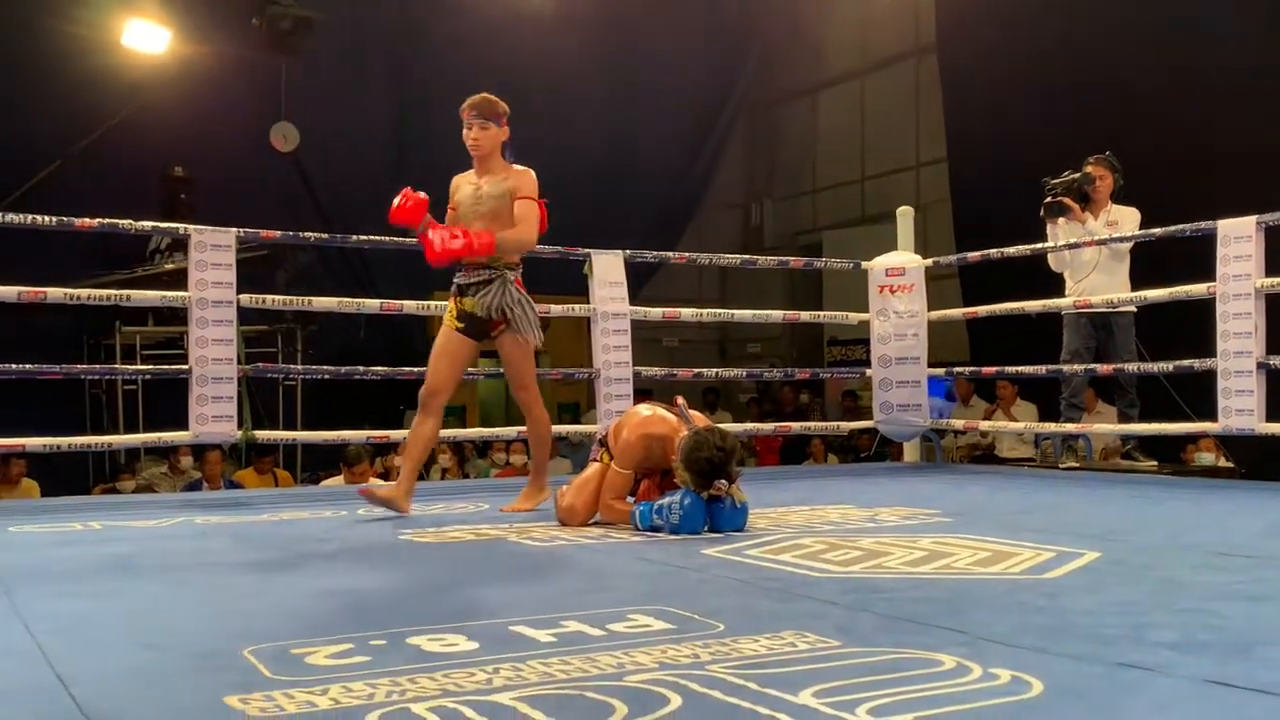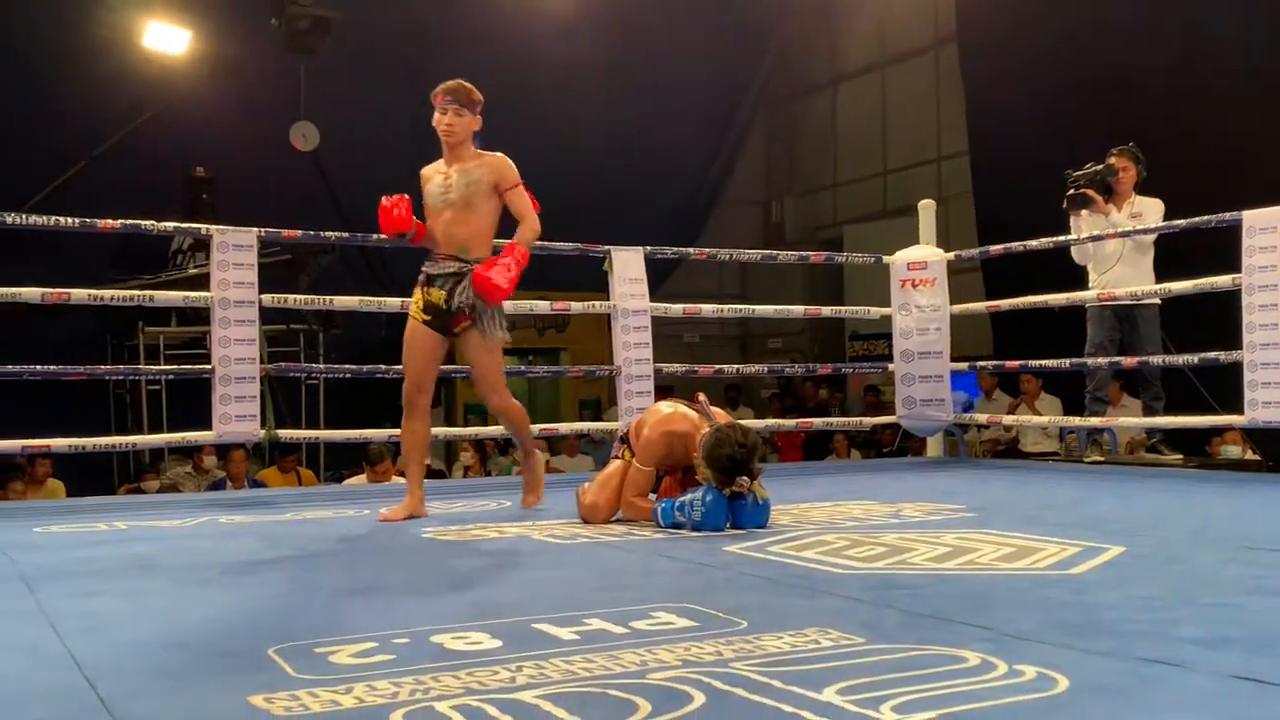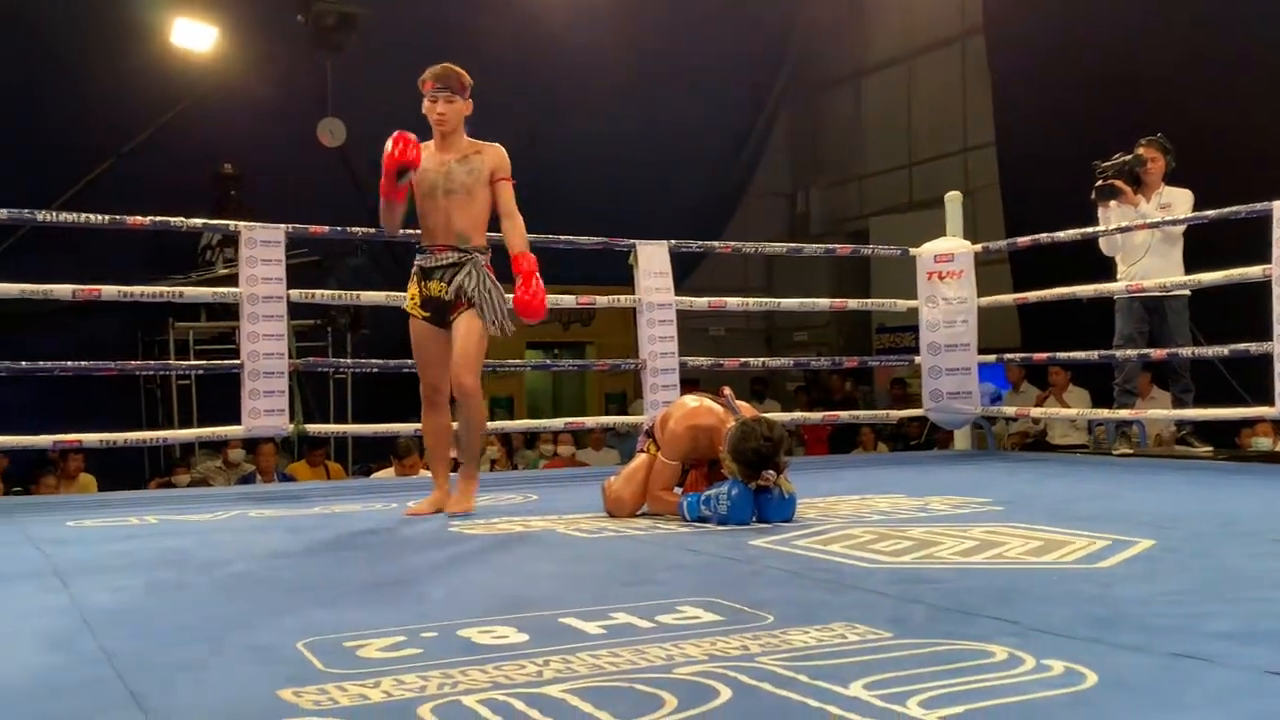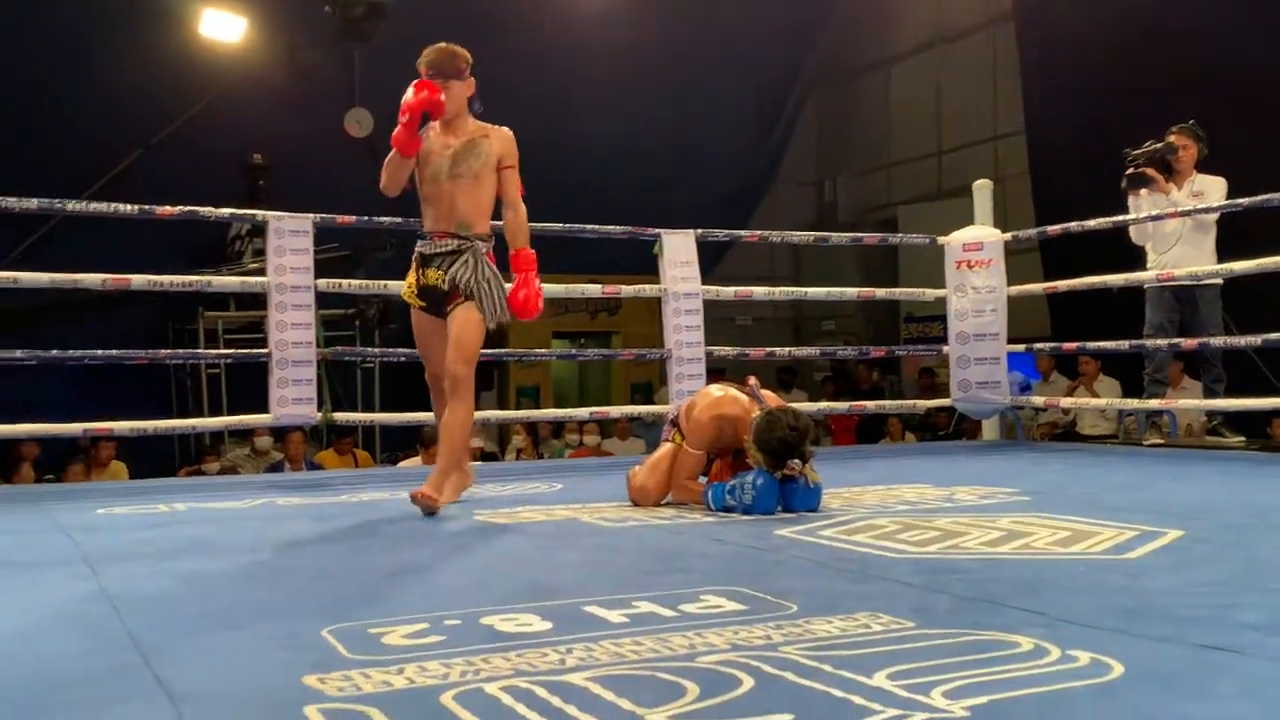
dt=0.2s
person 1, frame 1
left shoulder: (521, 178)
right shoulder: (459, 183)
left elbow: (526, 237)
right elbow: (450, 241)
left wrist: (469, 242)
right wrist: (424, 225)
left hip: (504, 290)
right hip: (464, 294)
left knee: (525, 396)
right knee: (431, 395)
left ankle: (538, 484)
right ankle: (402, 488)
person 1, frame 2
left shoulder: (496, 166)
right shoulder: (428, 174)
left elbow: (531, 224)
left wrist: (509, 264)
right wrist: (409, 228)
left hip: (476, 289)
right hip: (430, 285)
left knee: (493, 394)
right knee: (415, 394)
left ankle: (531, 460)
right ankle: (414, 496)
person 1, frame 3
left shoulder: (491, 155)
right shoulder: (414, 157)
left elbow: (510, 217)
right elbow: (390, 226)
left wrist: (527, 272)
right wrist: (395, 178)
left hip: (471, 274)
right hip: (425, 275)
left knee: (466, 385)
right knee: (431, 391)
left ankle: (468, 476)
right ankle: (441, 488)
person 1, frame 4
left shoulder: (498, 139)
right shoulder: (420, 137)
left elbow: (513, 208)
right elbow: (389, 187)
left wrist: (525, 270)
right wrist: (409, 128)
left hip: (472, 261)
right hip: (426, 262)
left knee: (458, 375)
right knee: (437, 380)
left ankle: (439, 481)
right ankle: (459, 470)
person 2, frame 1
left shoulder: (1128, 215)
right shoulder: (1068, 219)
left elbow: (1120, 246)
right elbow: (1058, 265)
left wrist: (1085, 220)
right wrist: (1053, 225)
left hip: (1117, 309)
right hip: (1078, 309)
left knee: (1126, 378)
right knee: (1073, 378)
left ankle: (1129, 444)
right ankle: (1069, 446)
person 2, frame 2
left shoulder: (1152, 206)
right shoulder: (1091, 211)
left elbow: (1144, 238)
right elbow: (1081, 258)
left wrist: (1108, 213)
right wrist: (1076, 217)
left hip: (1142, 301)
right hip: (1102, 302)
left knee: (1150, 370)
right knee: (1098, 371)
left ankle: (1155, 438)
right ankle: (1094, 440)
person 2, frame 3
left shoulder: (1181, 196)
right shoulder: (1120, 202)
left elbow: (1173, 229)
right elbow: (1110, 249)
left wrist: (1136, 204)
right wrist: (1104, 208)
left hip: (1171, 293)
right hip: (1131, 293)
left knee: (1180, 362)
right knee: (1126, 364)
left ankle: (1184, 430)
right ankle: (1123, 432)
person 2, frame 4
left shoulder: (1214, 184)
right shoulder: (1150, 190)
left elbow: (1205, 217)
right elbow: (1140, 238)
left wrist: (1168, 192)
right wrist: (1135, 197)
left hip: (1203, 282)
right hip: (1161, 283)
left knee: (1212, 352)
right knee: (1157, 353)
left ankle: (1216, 420)
right ankle: (1153, 423)
person 3, frame 1
left shoulder: (709, 437)
right shoulder: (638, 438)
right elbow: (608, 505)
left wrist: (729, 492)
right wrist: (653, 515)
right hip: (614, 453)
right knee: (572, 513)
right ankle: (566, 492)
person 3, frame 2
left shoulder: (731, 435)
right shoulder: (659, 435)
right elbow: (630, 502)
right hip: (637, 450)
right knee: (594, 510)
left ankle: (666, 493)
right ankle: (587, 489)
person 3, frame 3
left shoulder: (757, 429)
right shoulder: (684, 429)
right elbow: (655, 496)
left wrist: (775, 485)
right wrist: (700, 506)
left hip: (709, 458)
right hip: (662, 443)
right knee: (619, 504)
right ankle: (613, 484)
person 3, frame 4
left shoulder: (783, 418)
right shoulder: (710, 418)
right elbow: (680, 486)
left wrist: (801, 476)
right wrist: (726, 495)
left hip: (734, 447)
right hip: (686, 433)
right knee: (644, 493)
right ankle: (638, 473)
